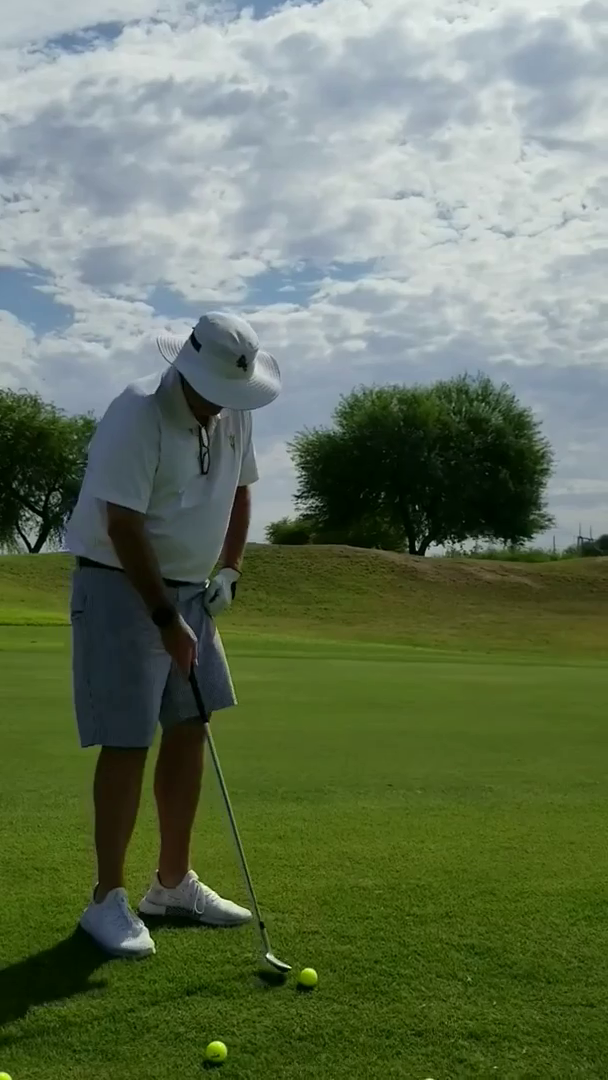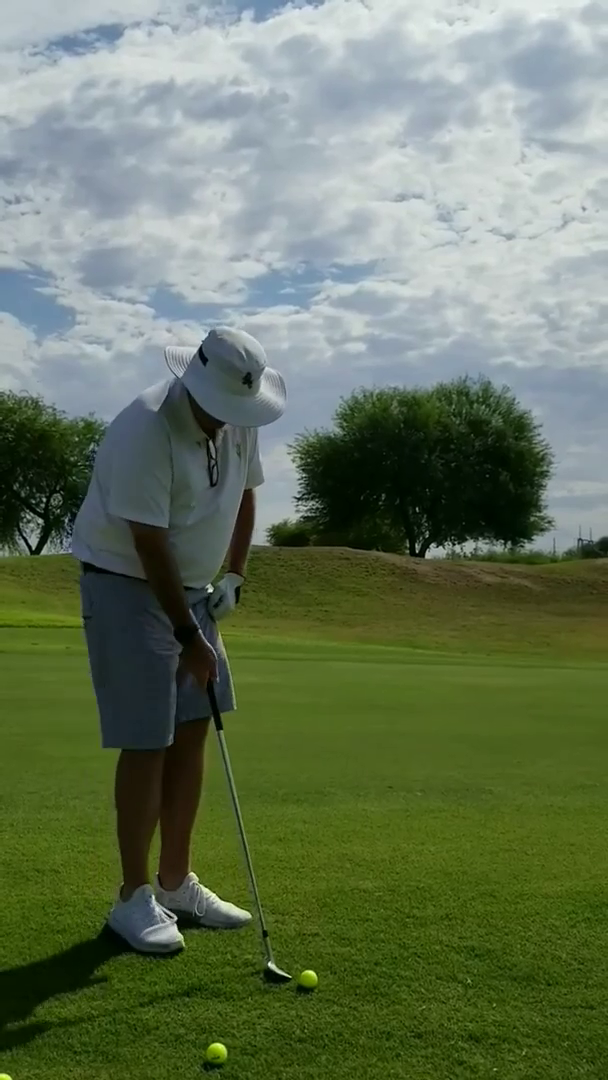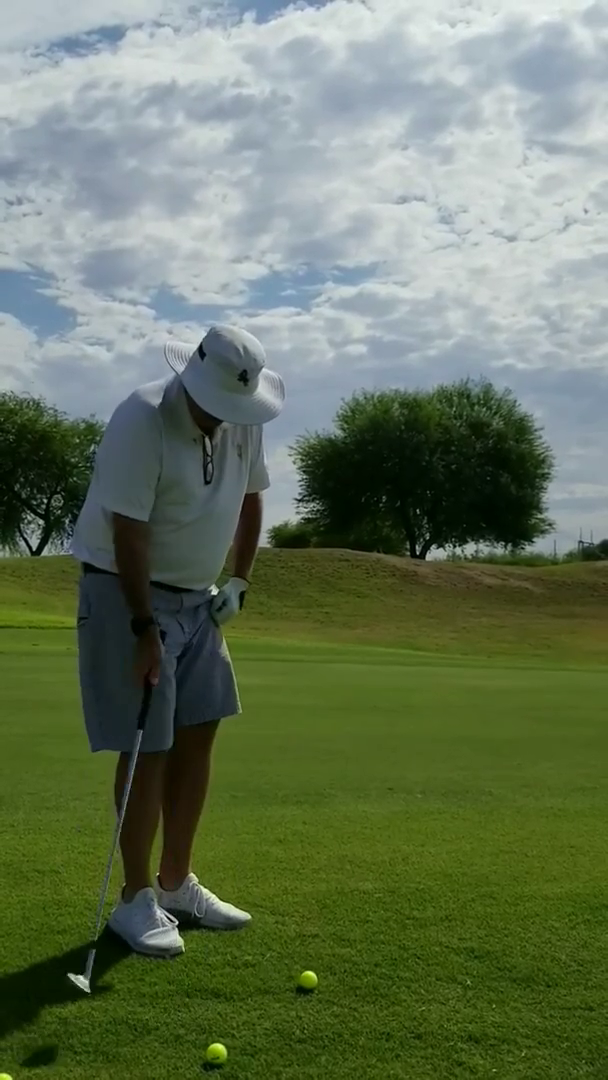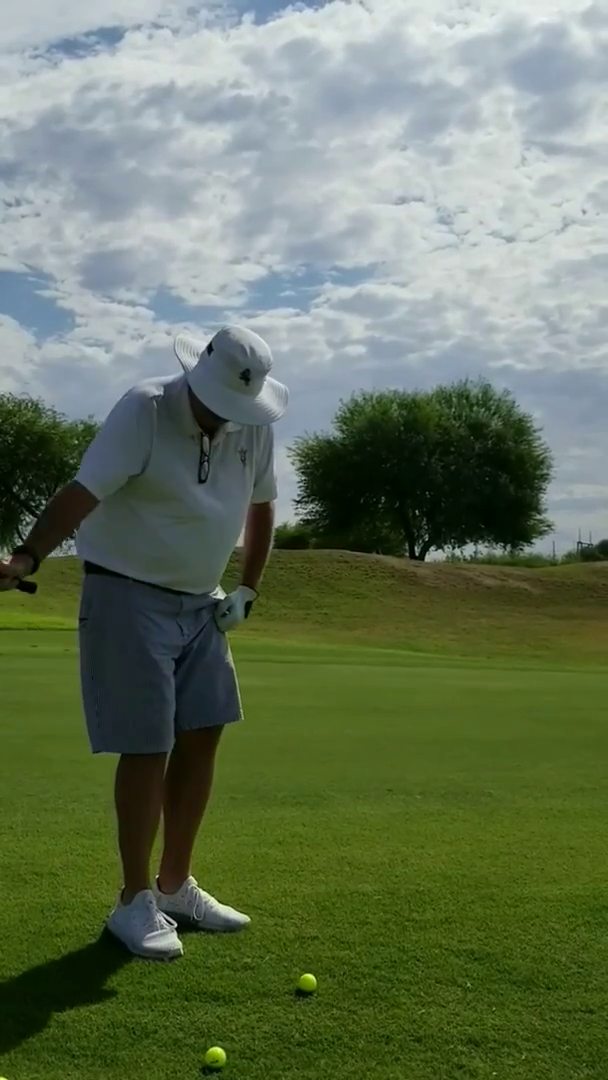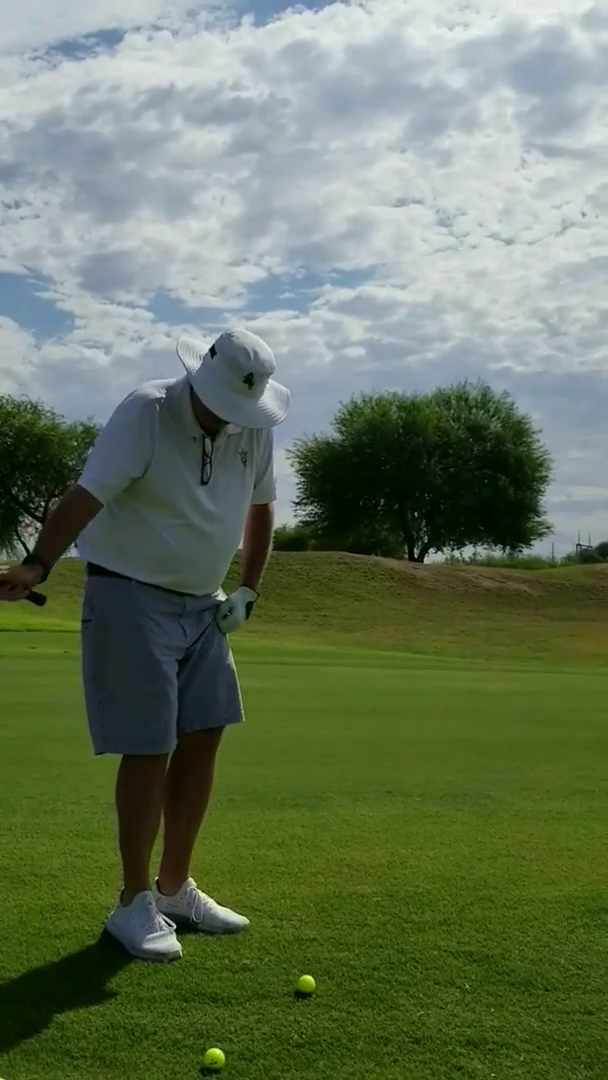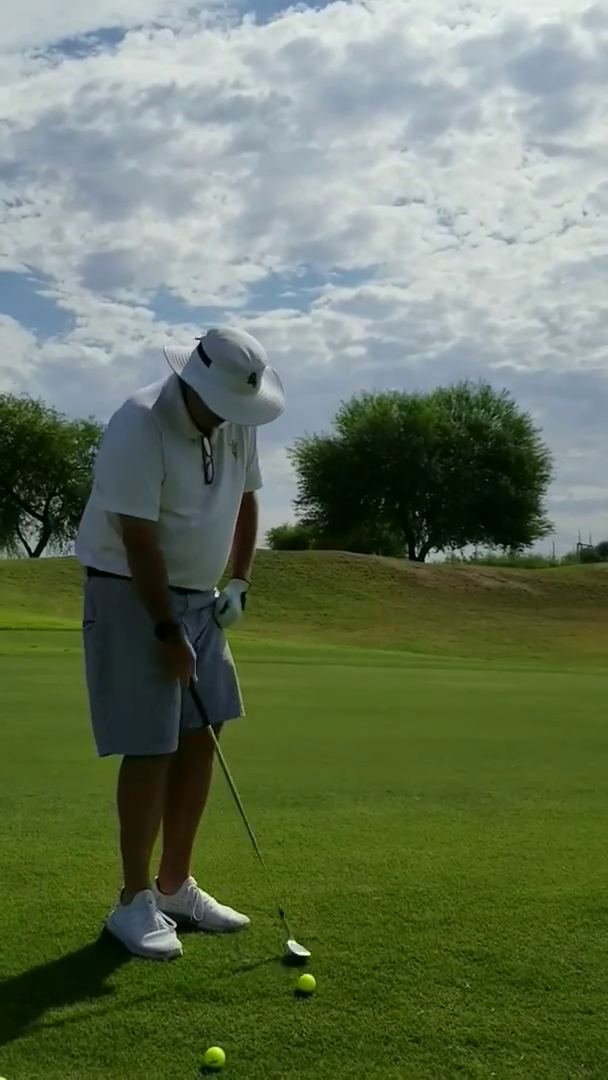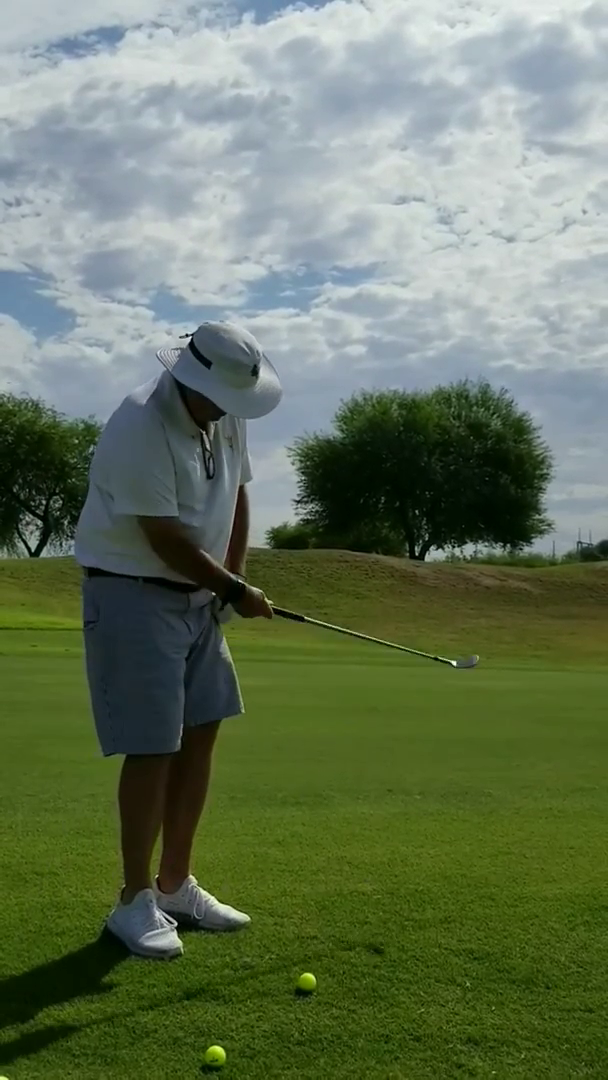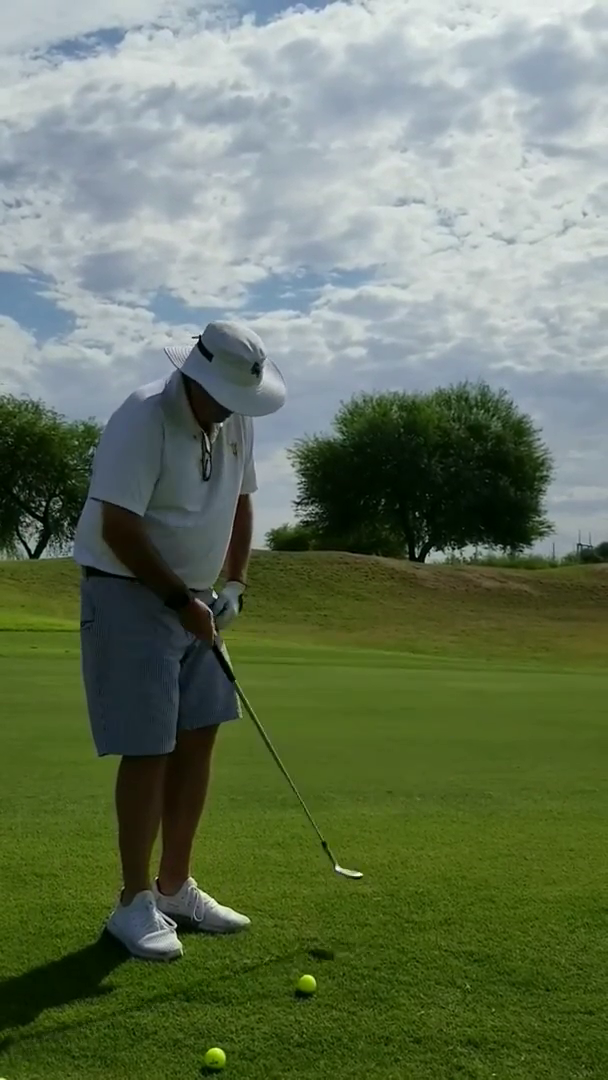
dt=0.4s
person 1, frame 1
left shoulder: (234, 413)
right shoulder: (136, 414)
left elbow: (238, 490)
right elbow: (123, 527)
left wrist: (228, 573)
right wrist: (165, 619)
left hip: (189, 590)
right hip: (121, 588)
left knee: (189, 732)
right knee: (127, 742)
left ankle: (173, 883)
right ankle: (107, 898)
person 1, frame 2
left shoulder: (240, 419)
right shoulder: (144, 428)
left elbow: (244, 494)
right elbow: (150, 544)
left wrist: (233, 578)
right wrist: (189, 635)
left hip: (190, 591)
right hip: (127, 588)
left knee: (191, 736)
right knee: (147, 742)
left ankle: (176, 883)
right ankle: (134, 897)
person 1, frame 3
left shoulder: (242, 420)
right shoulder: (140, 421)
left elbow: (250, 498)
right elbow: (127, 535)
left wrist: (239, 582)
right wrist: (146, 630)
left hip: (196, 595)
right hip: (127, 594)
left knee: (197, 734)
right knee: (147, 746)
left ankle: (176, 884)
right ankle: (136, 898)
person 1, frame 4
left shoulder: (254, 426)
right shoulder: (141, 412)
left elbow: (261, 507)
right elbow: (81, 494)
left wrist: (247, 591)
left hip: (200, 602)
right hip: (128, 595)
left knee: (201, 739)
right knee: (146, 749)
left ankle: (175, 886)
right ankle: (134, 900)
person 1, frame 5
left shoulder: (254, 428)
right shoulder: (143, 414)
left elbow: (260, 509)
right elbow: (85, 496)
left wrist: (248, 591)
left hip: (203, 603)
right hip: (131, 597)
left knee: (202, 740)
right knee: (148, 750)
left ankle: (174, 887)
right ankle: (134, 901)
person 1, frame 6
left shoulder: (238, 421)
right shoulder: (139, 424)
left elbow: (245, 499)
right elbow: (139, 540)
left wrist: (239, 583)
right wrist: (166, 634)
left hip: (199, 599)
right hip: (134, 599)
left knee: (201, 739)
right knee: (151, 749)
left ankle: (176, 886)
right ankle: (134, 901)
person 1, frame 7
left shoulder: (226, 416)
right shoulder: (139, 426)
left elbow: (235, 496)
right elbow: (167, 539)
left wrist: (233, 578)
right wrist: (237, 591)
left hip: (196, 595)
right hip: (132, 596)
left knee: (199, 737)
right knee: (153, 748)
left ankle: (175, 885)
right ankle: (135, 900)
person 1, frame 8
left shoulder: (234, 421)
right shoulder: (140, 421)
left elbow: (239, 503)
right elbow: (117, 529)
left wrist: (234, 585)
right wrist: (180, 600)
left hip: (193, 601)
right hip: (129, 597)
left knee: (197, 741)
right knee: (148, 750)
left ankle: (175, 888)
right ankle: (134, 902)
